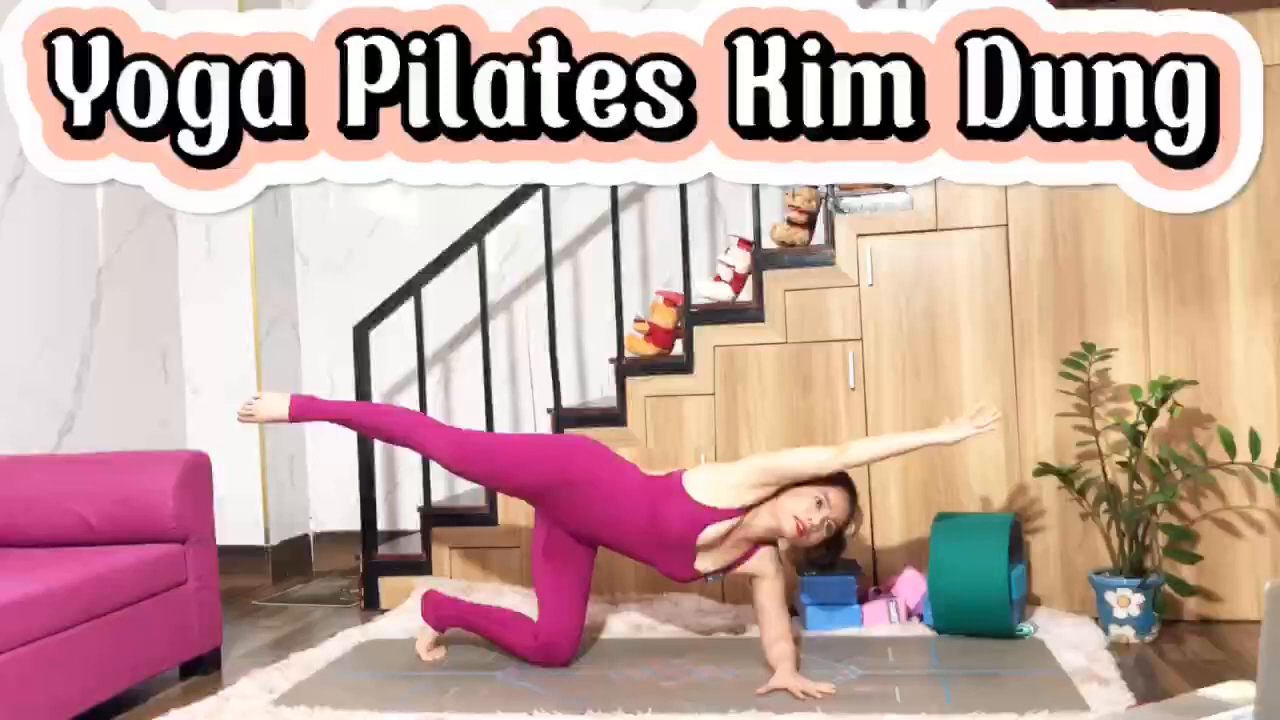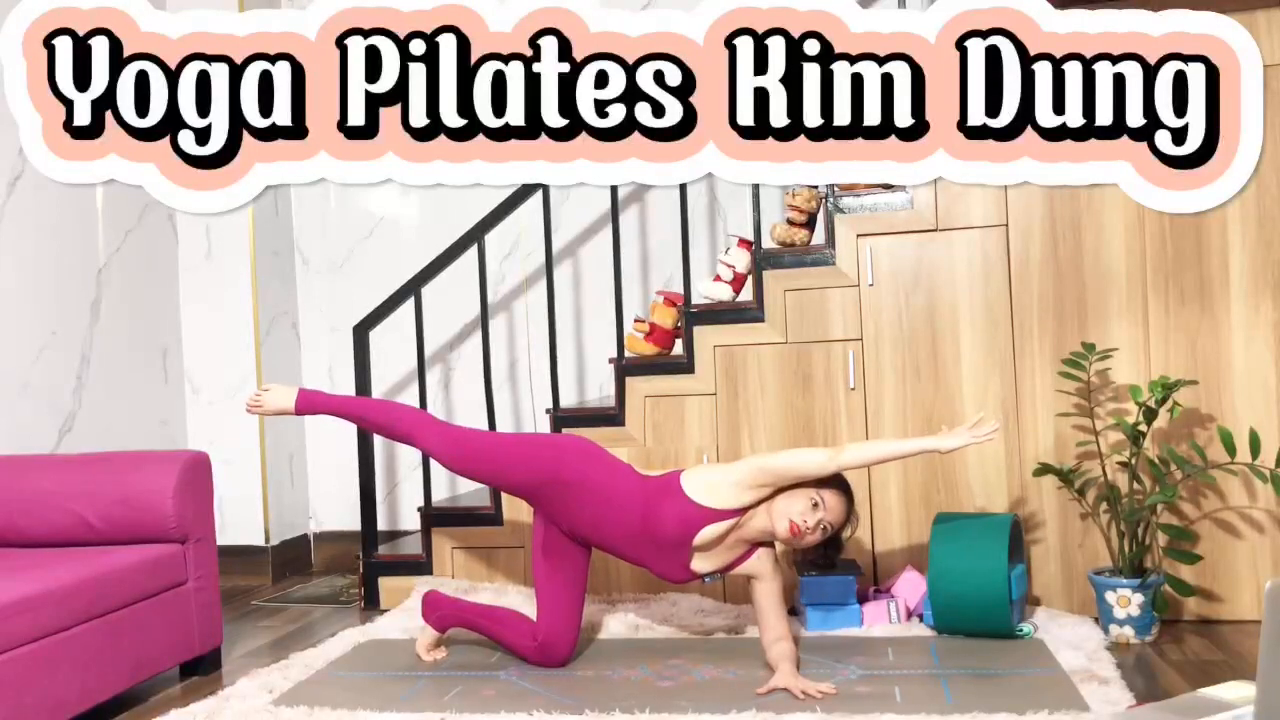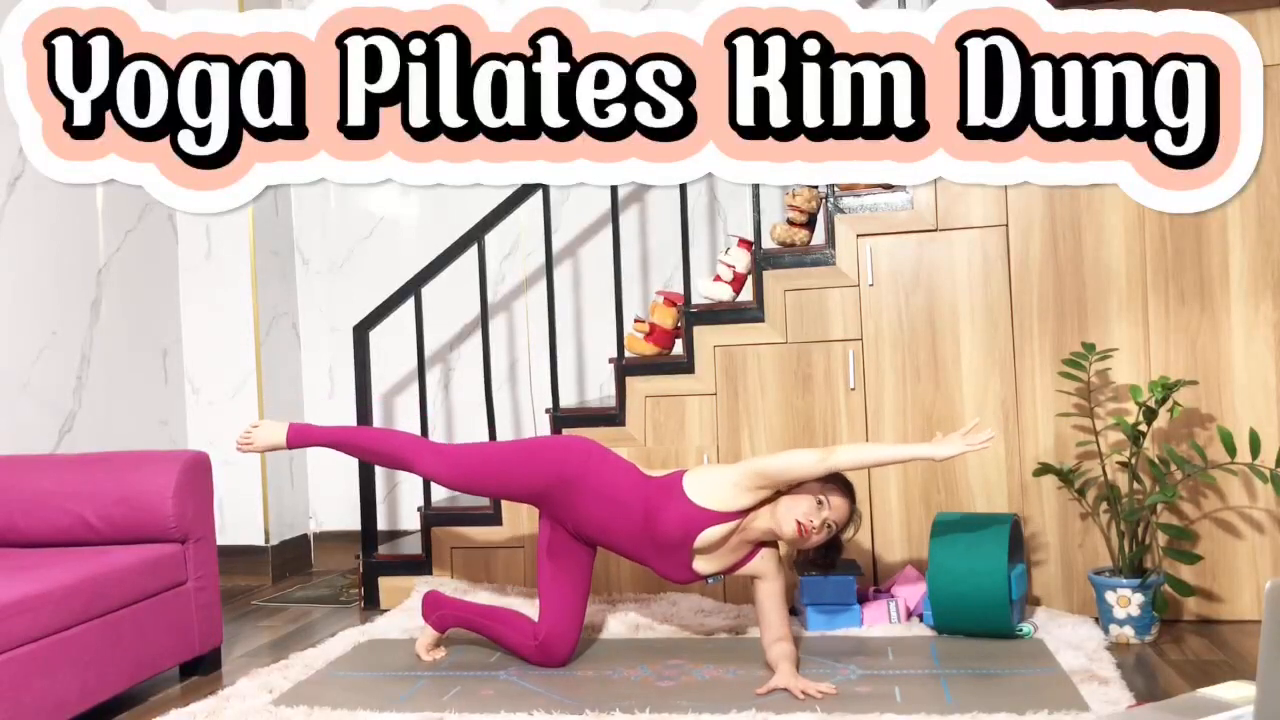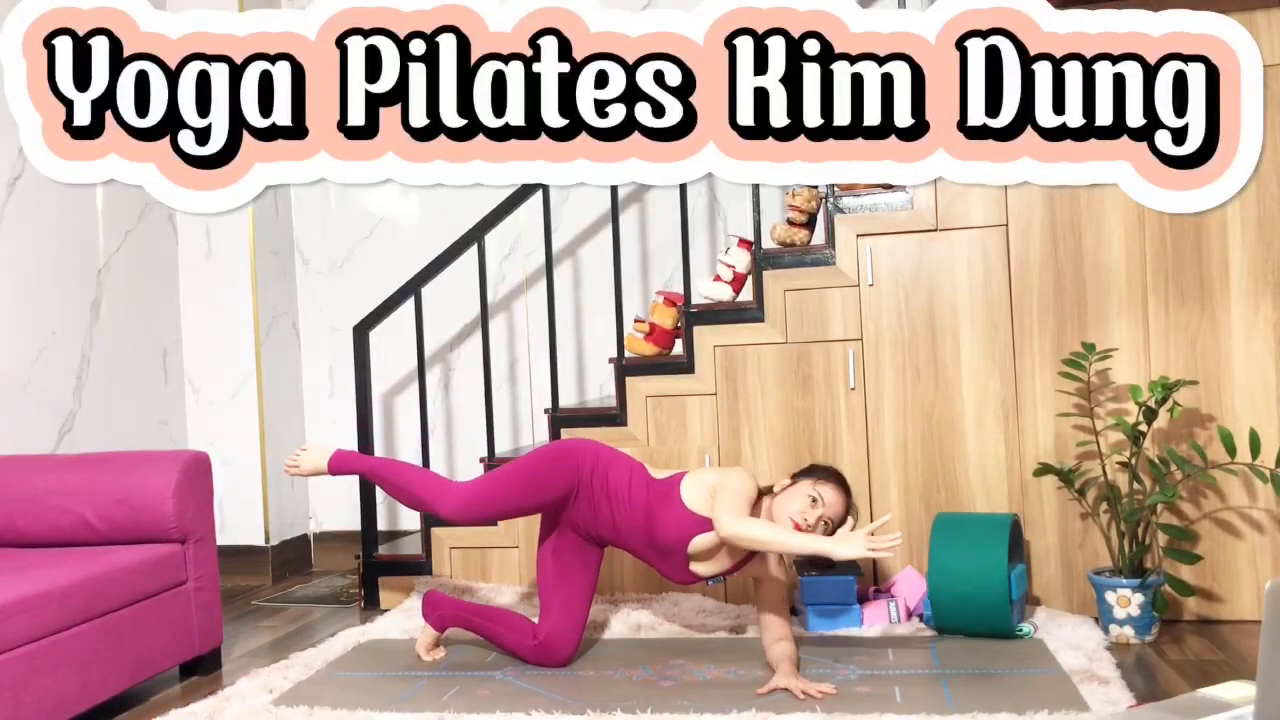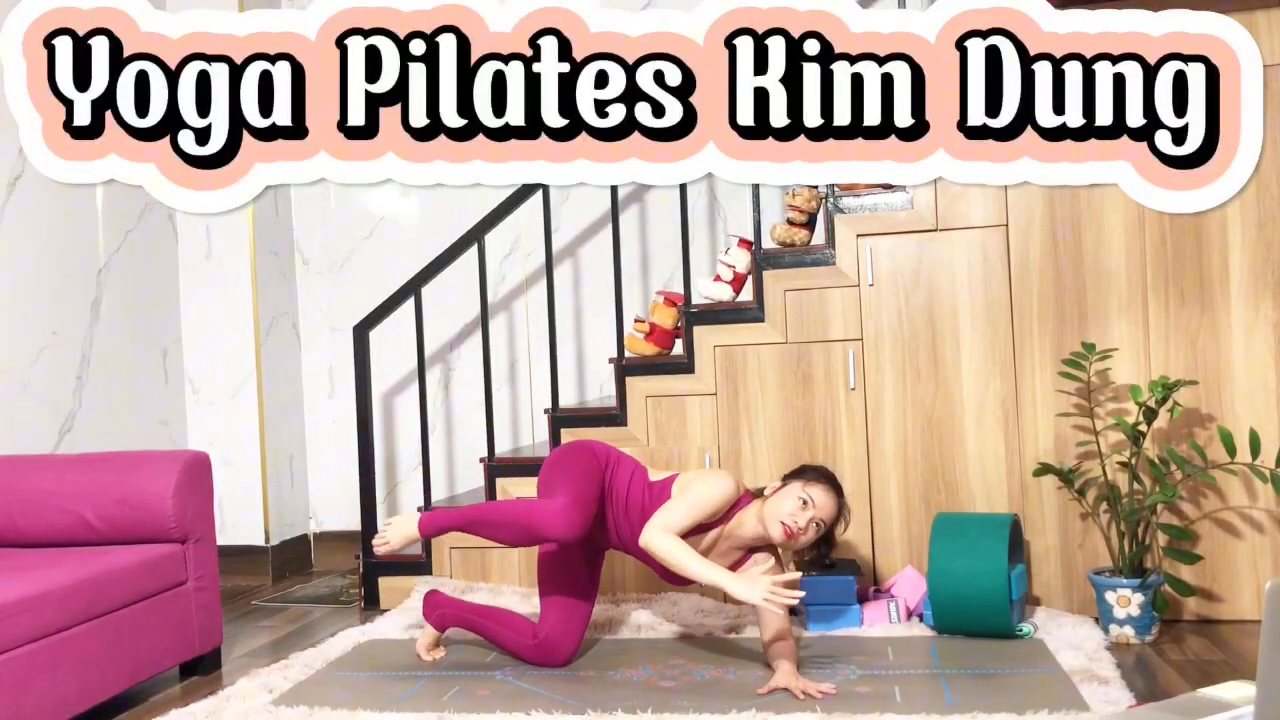
dt=1s
person 1, frame 1
left shoulder: (762, 563)
right shoulder: (751, 480)
left elbow: (777, 632)
right elbow: (841, 452)
left wrist: (787, 671)
right wrist: (935, 434)
left hip: (576, 530)
right hip: (569, 477)
left knee: (554, 647)
right knee: (443, 443)
left ankle: (443, 609)
right ankle: (304, 407)
person 1, frame 2
left shoulder: (758, 565)
right shoulder: (746, 482)
left elbow: (776, 633)
right elbow: (835, 456)
left wrist: (787, 672)
right wrist: (932, 442)
left hip: (570, 532)
right hip: (565, 476)
left knee: (551, 649)
right knee: (442, 440)
left ankle: (442, 610)
right ankle: (308, 401)
person 1, frame 3
left shoulder: (762, 563)
right shoulder: (747, 482)
left elbow: (777, 632)
right elbow: (830, 456)
left wrist: (786, 671)
right wrist: (926, 449)
left hip: (575, 529)
right hip: (569, 474)
left knee: (552, 648)
right knee: (436, 463)
left ankle: (442, 611)
right ankle: (297, 434)
person 1, frame 4
left shoulder: (767, 561)
right shoulder: (740, 482)
left elbow: (777, 630)
right elbow: (727, 522)
left wrist: (787, 670)
right wrist: (828, 548)
left hip: (585, 532)
right hip: (580, 476)
left knee: (553, 649)
right knee: (458, 504)
left ankle: (441, 610)
right ankle: (342, 461)
person 1, frame 5
left shoulder: (764, 563)
right shoulder: (723, 489)
left elbow: (778, 633)
right elbow: (653, 535)
left wrist: (786, 668)
right wrist: (730, 582)
left hip: (593, 536)
left knee: (553, 650)
right knee: (567, 523)
left ankle: (443, 610)
right ankle: (429, 522)
